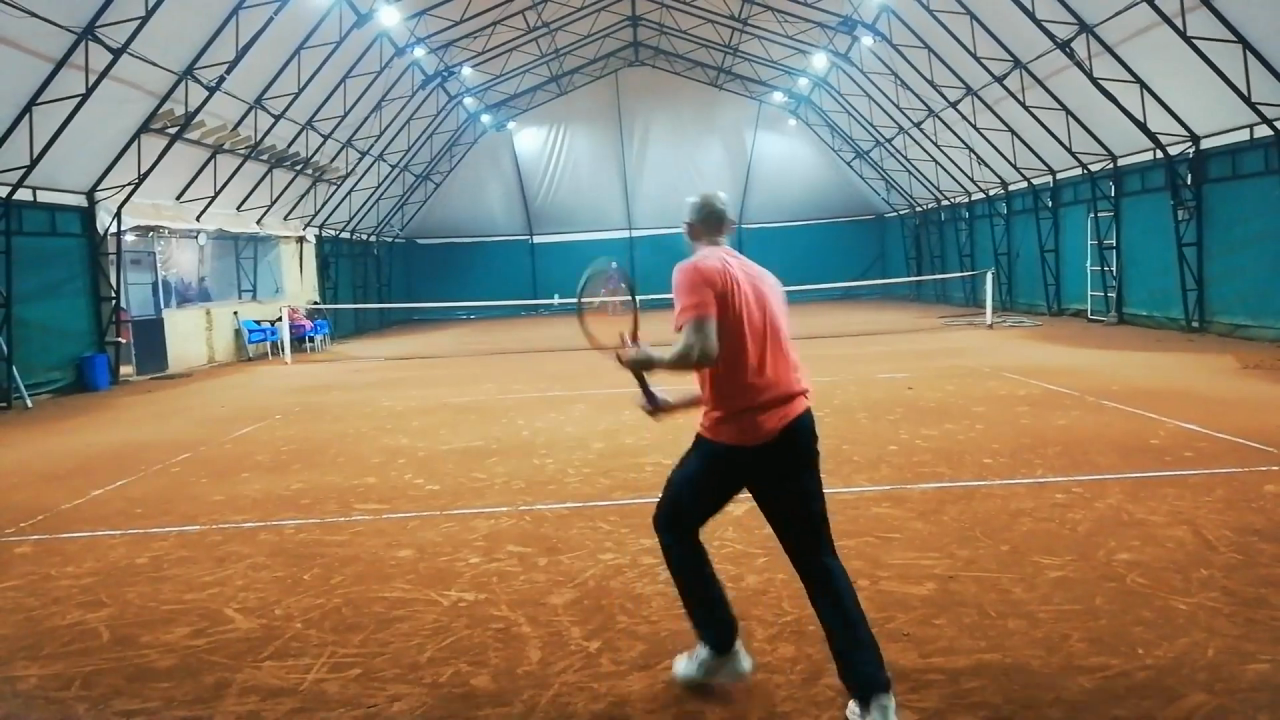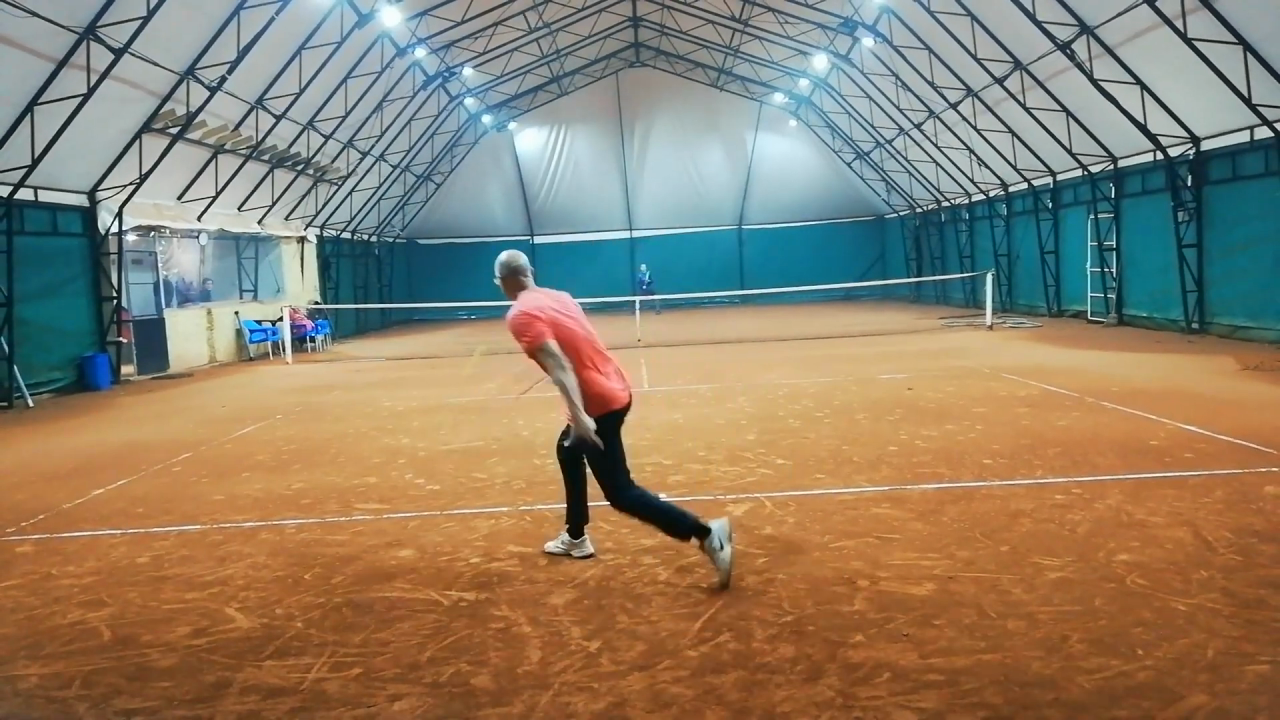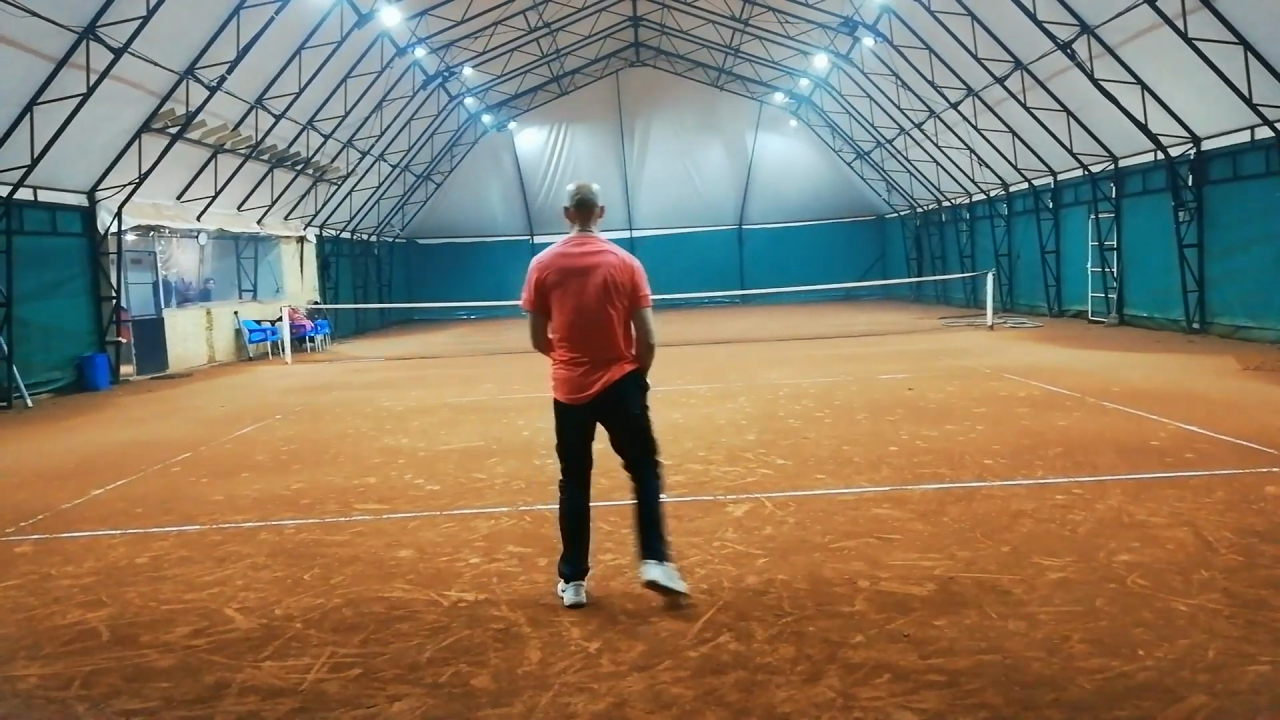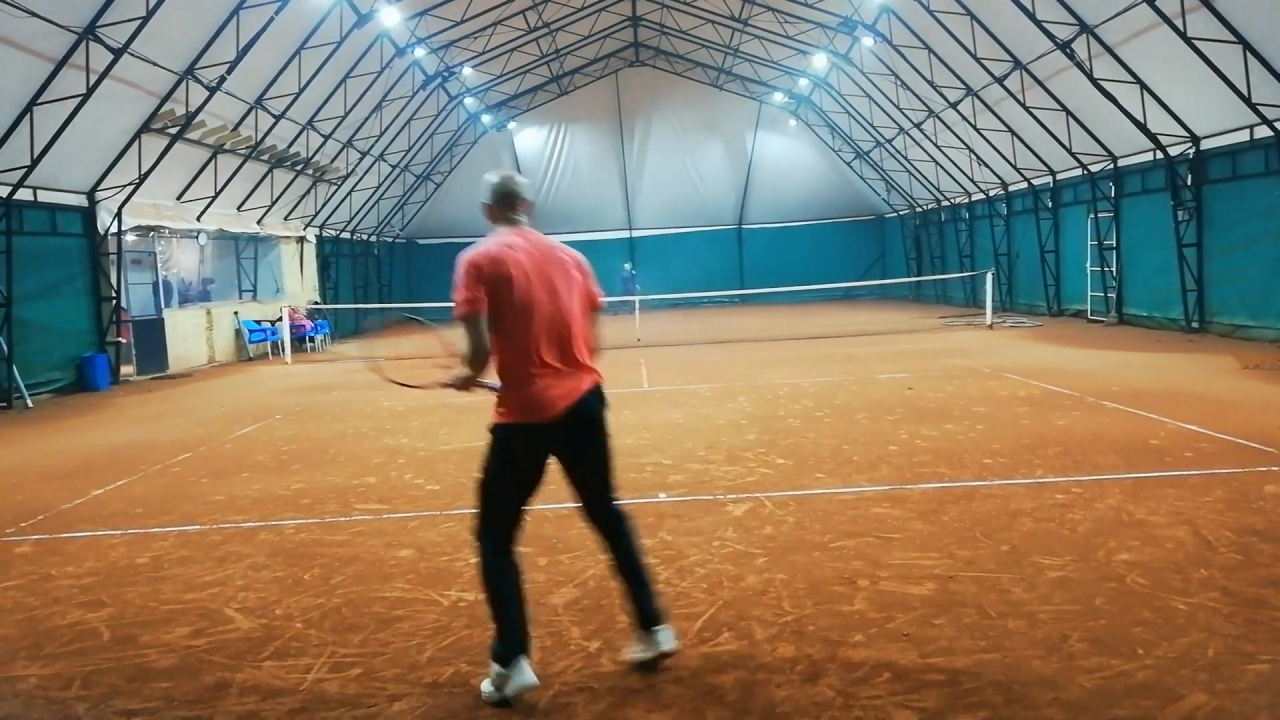
dt=1s
person 1, frame 1
left shoulder: (695, 271)
right shoulder: (765, 277)
left elbow: (704, 353)
left wrist: (650, 360)
right wrist: (678, 401)
left hip: (733, 434)
right hip: (793, 427)
left knee: (673, 523)
right knee: (818, 560)
left ankle: (720, 650)
person 1, frame 2
left shoulder: (520, 315)
right shoulder: (555, 298)
left elbow: (559, 364)
left wrist: (579, 415)
left hip: (598, 404)
right hip: (613, 390)
left knee: (620, 492)
right knee: (567, 451)
left ankle: (707, 534)
right ankle: (575, 537)
person 1, frame 3
left shoulder: (544, 264)
right shoulder: (625, 263)
left elbow: (538, 337)
right elbow: (646, 339)
right wrist: (635, 375)
left hip: (569, 392)
right hip: (620, 388)
left knee: (574, 487)
right knee: (646, 471)
left ankle: (573, 581)
right ankle: (654, 561)
person 1, frame 4
left shoulder: (477, 260)
right shoulder: (570, 257)
left elbow: (481, 351)
right elbow: (589, 336)
left wrist: (466, 377)
left hip: (526, 415)
right hip: (583, 403)
left knee: (495, 534)
right knee: (607, 515)
left ankle: (513, 661)
right ankle: (653, 628)
